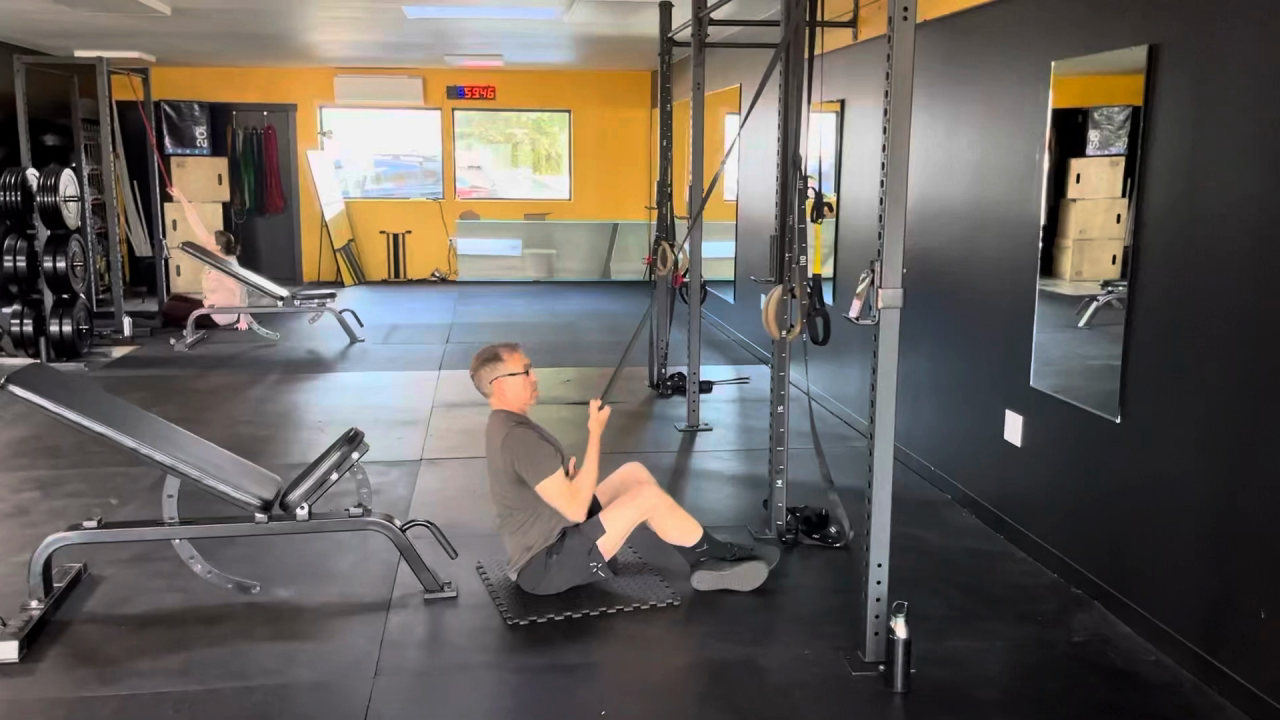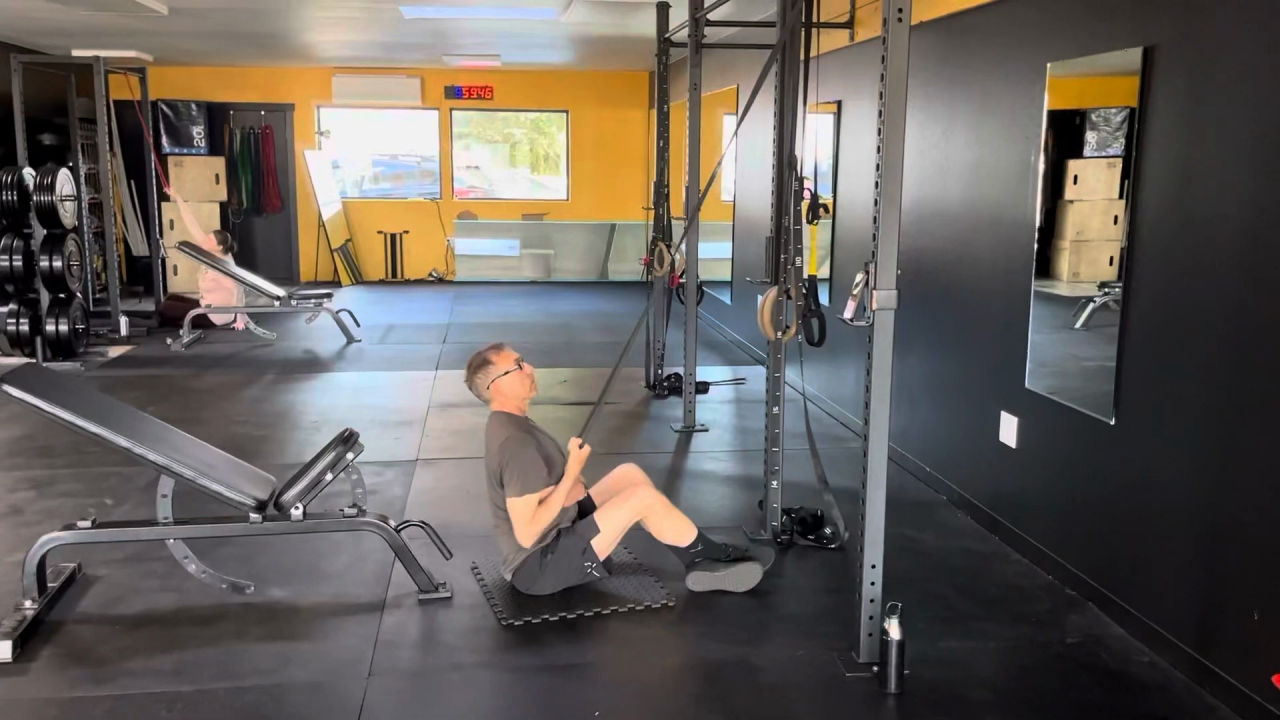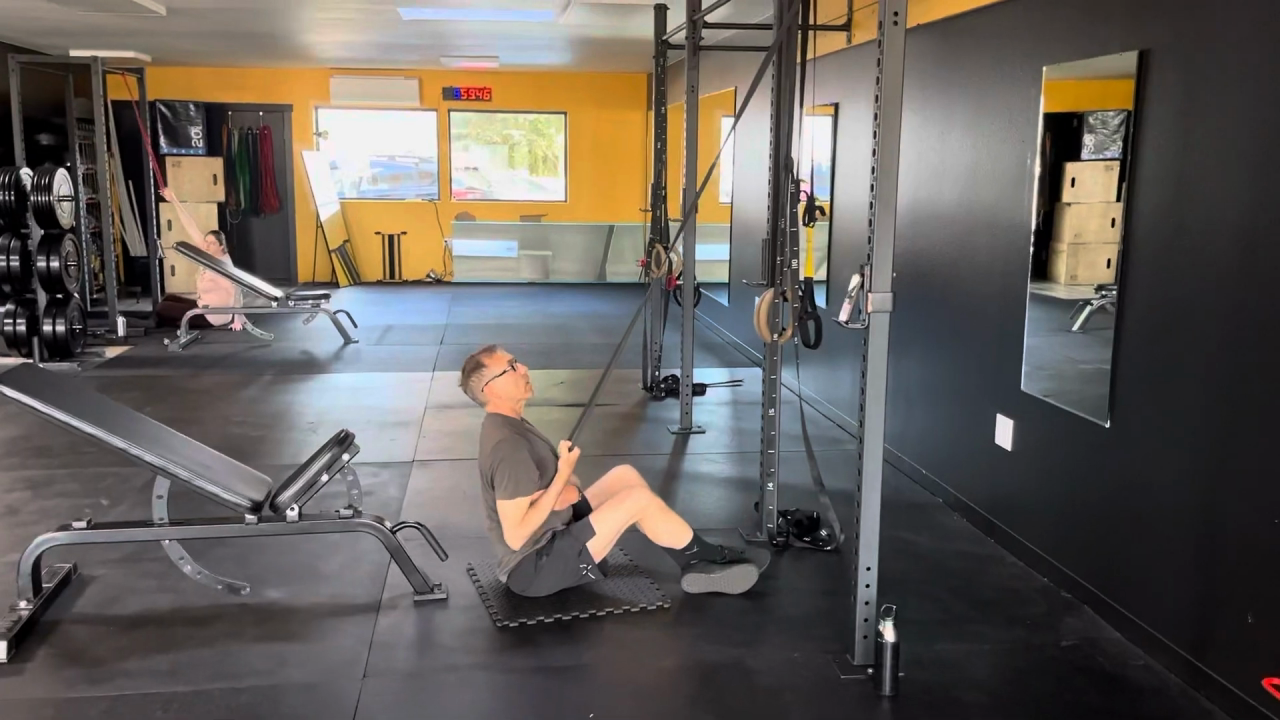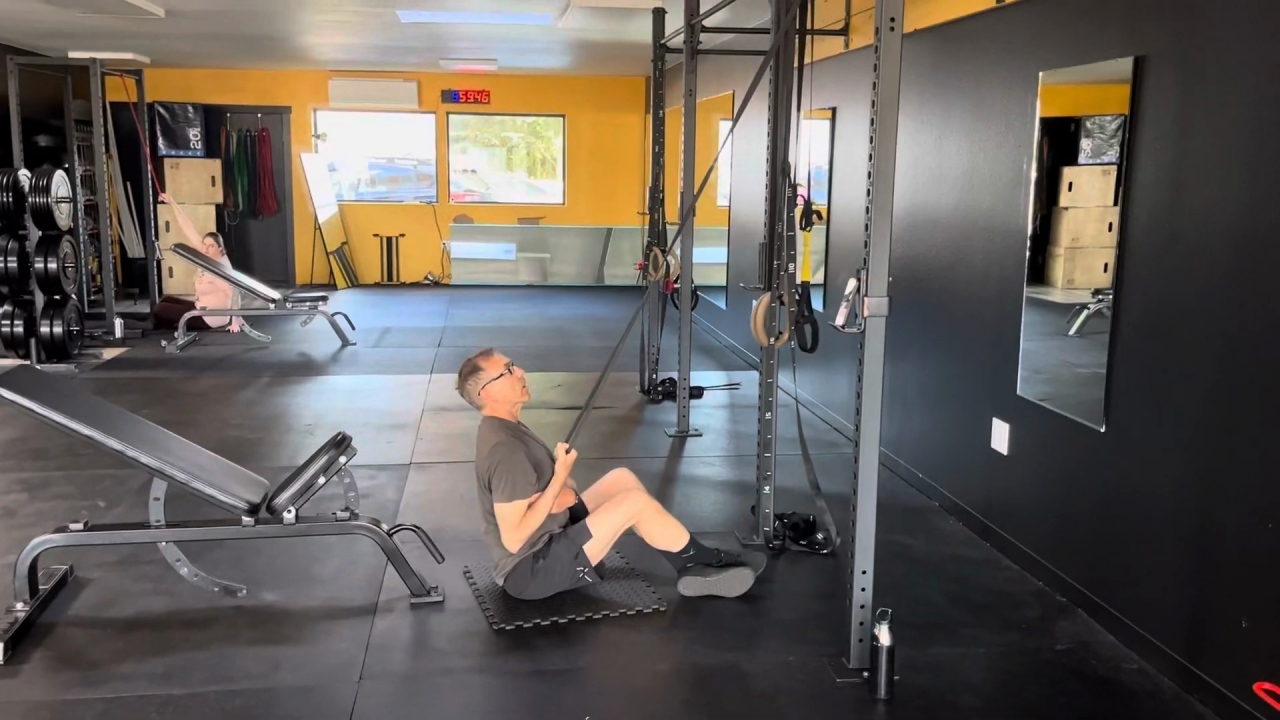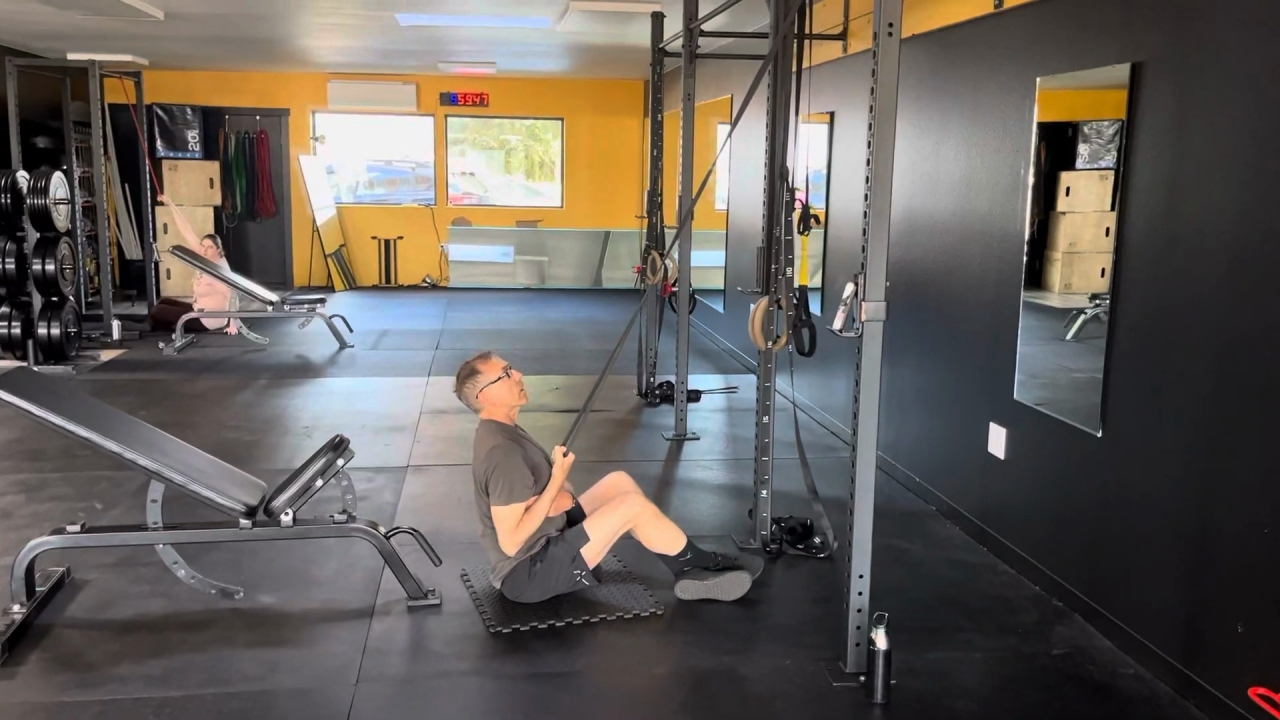
dt=0.2s
person 1, frame 1
left shoulder: (510, 424)
right shoulder: (517, 437)
left elbow: (557, 471)
right elbow: (577, 510)
left wrist: (572, 483)
right wrist: (595, 434)
left hip: (553, 537)
right hip: (544, 566)
left knee: (633, 472)
right knee: (648, 496)
left ankle: (709, 560)
right ankle: (722, 555)
person 1, frame 2
left shoulder: (513, 423)
right shoulder: (514, 442)
left elbow: (550, 478)
right elbow: (526, 534)
left wrist: (573, 488)
right wrist: (574, 473)
left hip: (550, 539)
right hip: (538, 566)
left knee: (628, 474)
right knee: (643, 496)
left ankle: (704, 562)
right ankle: (716, 555)
person 1, frame 3
left shoulder: (511, 425)
right shoulder: (507, 446)
left elbow: (556, 481)
right elbow: (515, 536)
left wrist: (570, 491)
right wrist: (563, 479)
left hip: (549, 538)
right hip: (534, 568)
left knee: (624, 476)
right knee: (638, 500)
left ankle: (699, 564)
right ankle: (713, 557)
person 1, frame 4
left shoulder: (508, 428)
right shoulder: (504, 448)
left elbow: (552, 484)
right elbow: (512, 539)
left wrist: (567, 494)
right wrist: (559, 480)
left hip: (544, 543)
right hip: (530, 571)
left knee: (621, 478)
right knee: (635, 502)
left ankle: (697, 566)
right ankle: (709, 560)
person 1, frame 5
left shoulder: (505, 431)
right shoulder: (501, 452)
left elbow: (549, 487)
right elbow: (510, 542)
left wrist: (564, 498)
right wrist: (558, 482)
left hip: (543, 544)
right hip: (528, 574)
left knee: (618, 482)
right knee: (633, 505)
left ankle: (693, 569)
right ankle: (705, 564)
